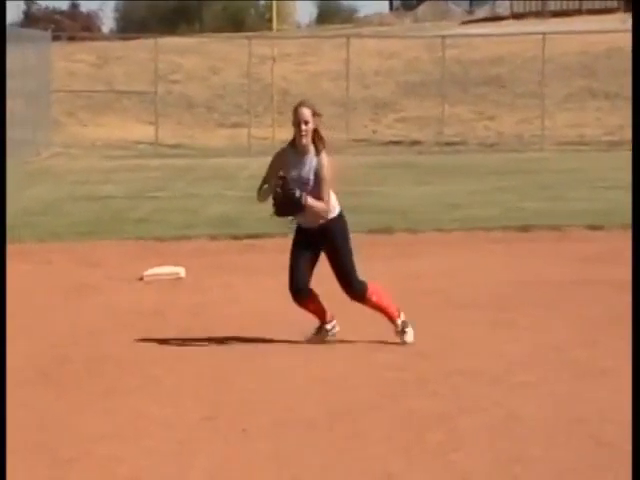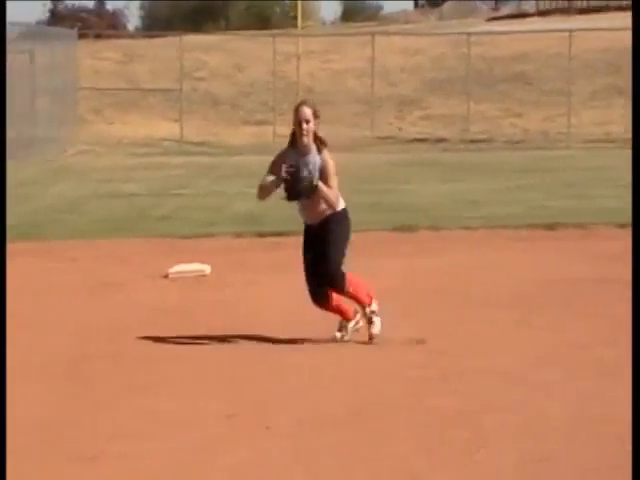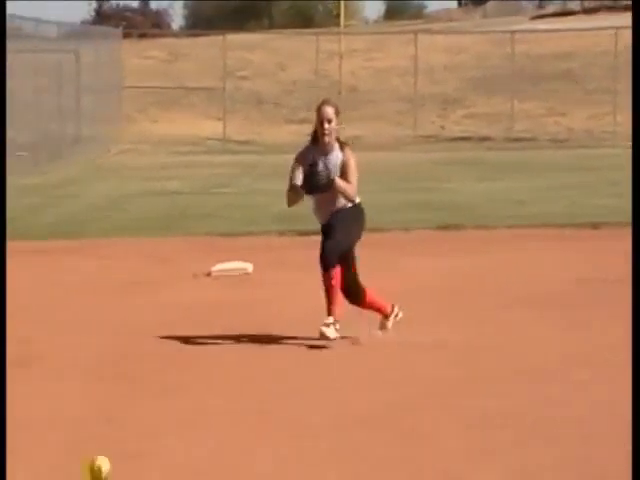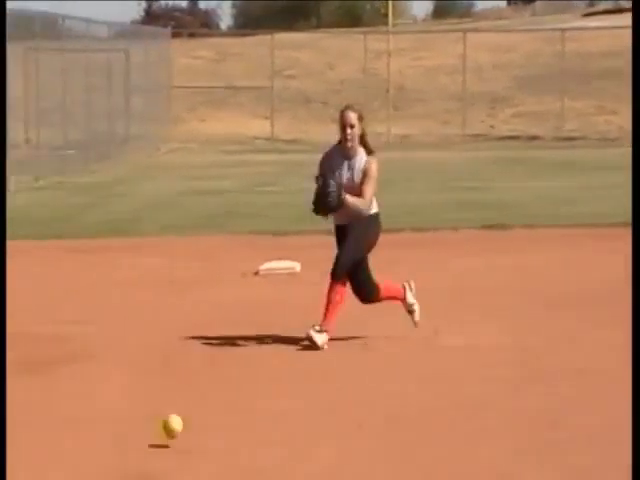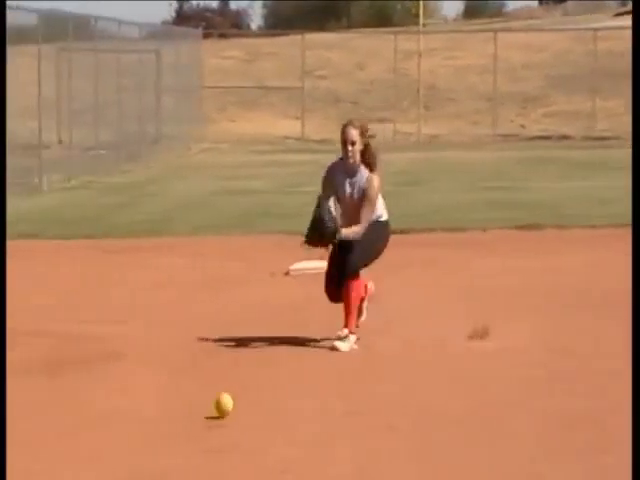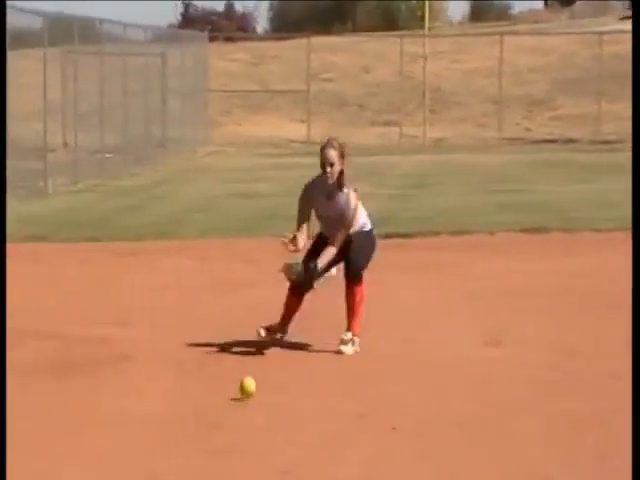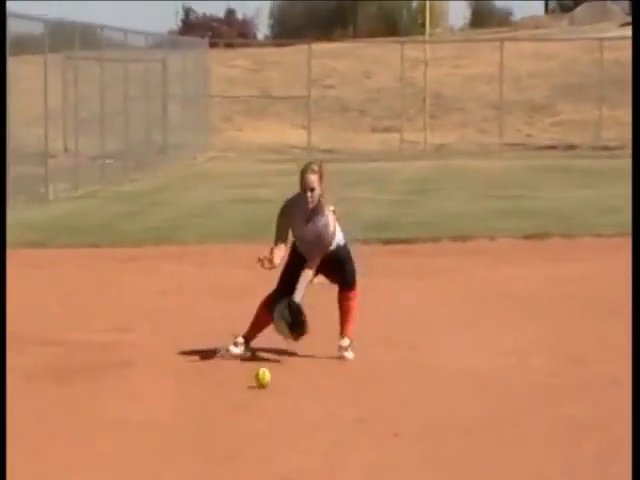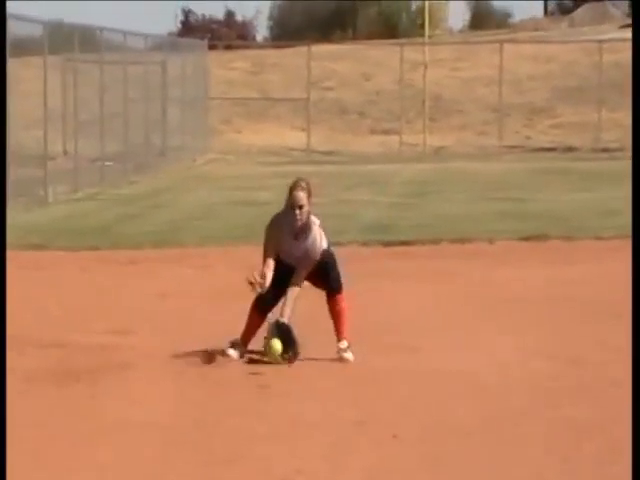
dt=0.1s
person 1, frame 1
left shoulder: (321, 161)
right shoulder: (283, 157)
left elbow: (324, 209)
right elbow: (260, 195)
left wrist: (302, 199)
right wrist: (271, 189)
left hip: (330, 225)
right hip: (306, 228)
left knee: (352, 287)
right knee: (298, 289)
left ankle: (397, 318)
right ankle: (327, 321)
person 1, frame 2
left shoulder: (324, 157)
right shoulder: (285, 157)
left elbow: (333, 201)
right elbow: (261, 194)
left wrist: (315, 183)
right wrist: (278, 179)
left hip: (335, 219)
right hip: (312, 225)
left knee: (333, 275)
right knee: (318, 294)
left ankle: (369, 303)
right ankle: (351, 318)
person 1, frame 3
left shoulder: (345, 155)
right shoulder: (305, 155)
left elbow: (352, 193)
right elbow: (290, 200)
left wrist: (331, 179)
right wrist: (299, 185)
left hip: (349, 215)
right hip: (327, 221)
left knee: (329, 254)
right knee: (352, 292)
left ankle: (332, 319)
right ankle: (388, 310)
person 1, frame 4
left shoulder: (368, 162)
right shoulder: (329, 159)
left elbow: (365, 204)
left wrist: (341, 196)
left hip: (365, 222)
right hip: (343, 225)
left knee: (341, 265)
right knee: (366, 293)
left ankle: (324, 329)
right ankle: (403, 292)
person 1, frame 5
left shoulder: (371, 179)
right shoulder: (333, 172)
left elbow: (361, 227)
right elbow: (323, 204)
left wrist: (341, 233)
left hip: (376, 229)
right hip: (347, 232)
left knee: (350, 265)
right knee: (334, 290)
left ankle: (349, 332)
right ankle: (363, 290)
person 1, frame 6
left shoulder: (350, 197)
right shoulder: (311, 189)
left elbow: (335, 245)
right elbow: (302, 224)
left wrist: (316, 267)
right wrist: (298, 239)
left hip: (359, 237)
right hip: (328, 237)
left knee: (353, 268)
right knee: (300, 281)
left ankle: (352, 335)
right ankle: (282, 326)
person 1, frame 7
left shoulder: (327, 219)
right shoulder: (289, 208)
left elbow: (312, 267)
right elbow: (280, 243)
left wrist: (297, 298)
right wrist: (273, 258)
left hip: (334, 254)
right hip: (302, 252)
left knee: (347, 278)
right knee: (279, 295)
left ankle: (346, 340)
right ankle: (247, 339)
person 1, frame 8
left shoulder: (314, 234)
right shoulder: (276, 224)
left elbow: (297, 281)
right elbow: (270, 258)
left wrist: (284, 317)
right wrist: (264, 277)
left hip: (319, 263)
right hip: (287, 262)
left knee: (334, 285)
right knee: (266, 298)
left ankle: (343, 343)
right ankle: (242, 343)
